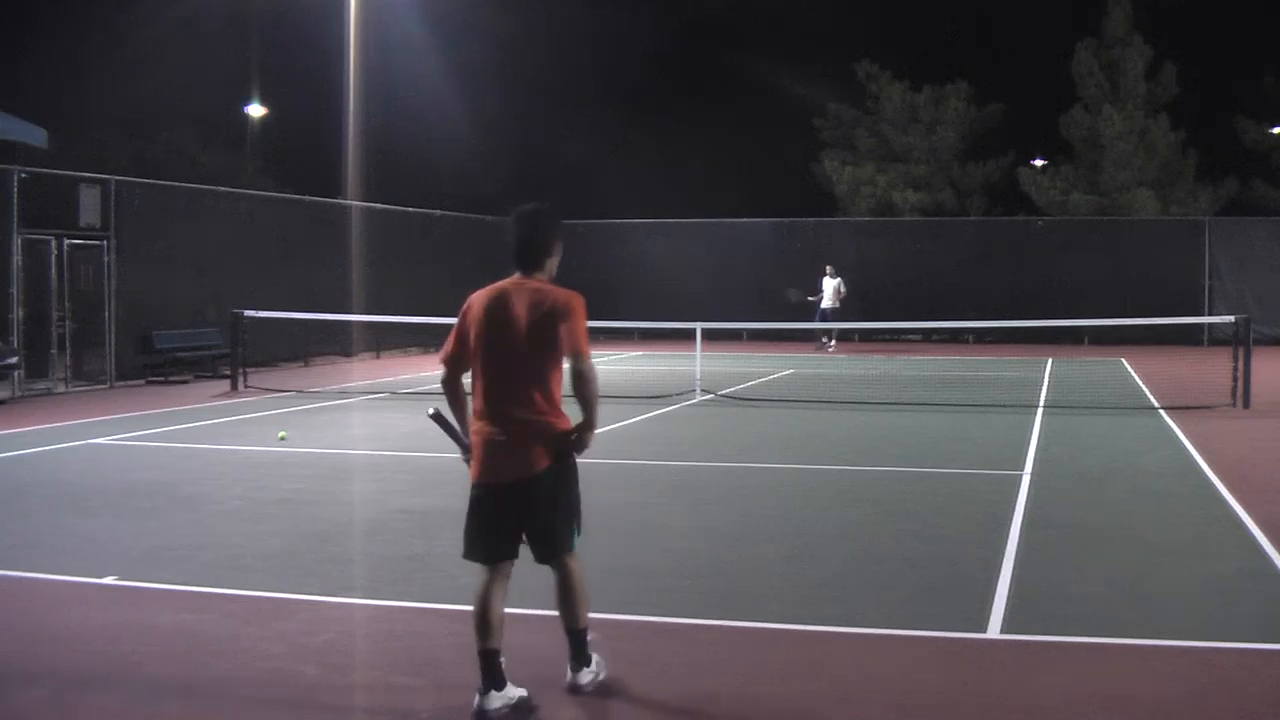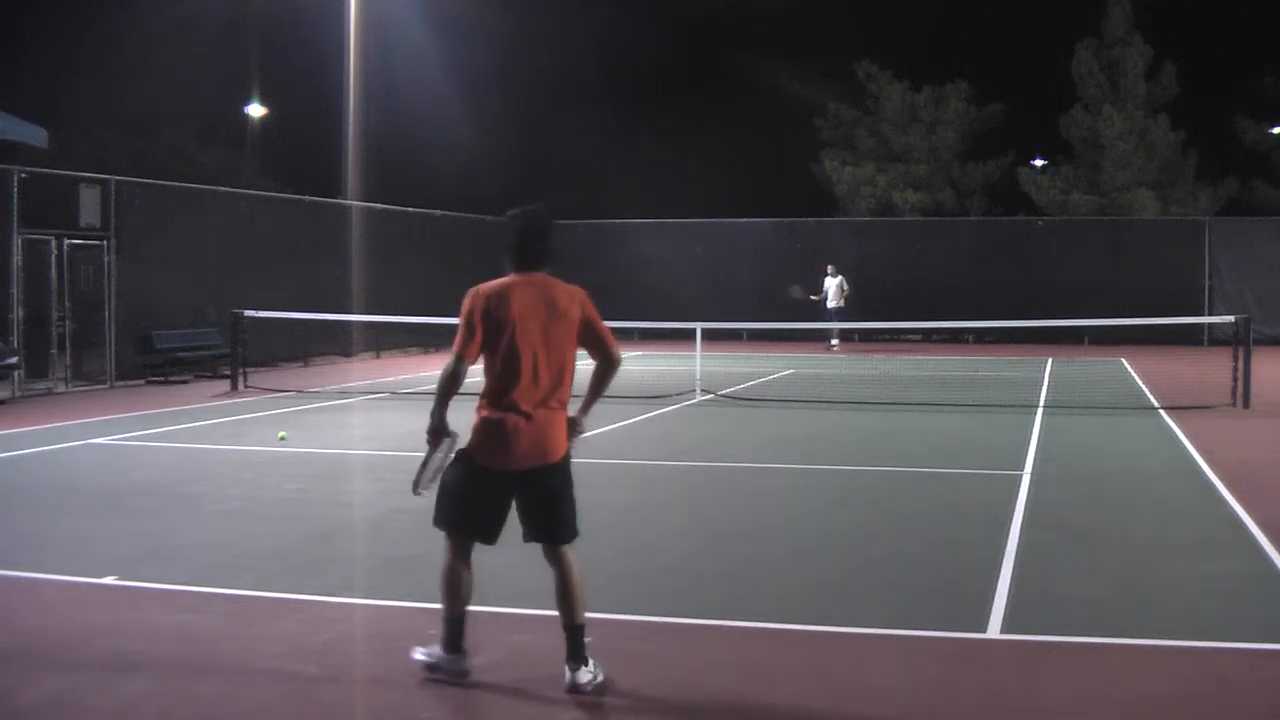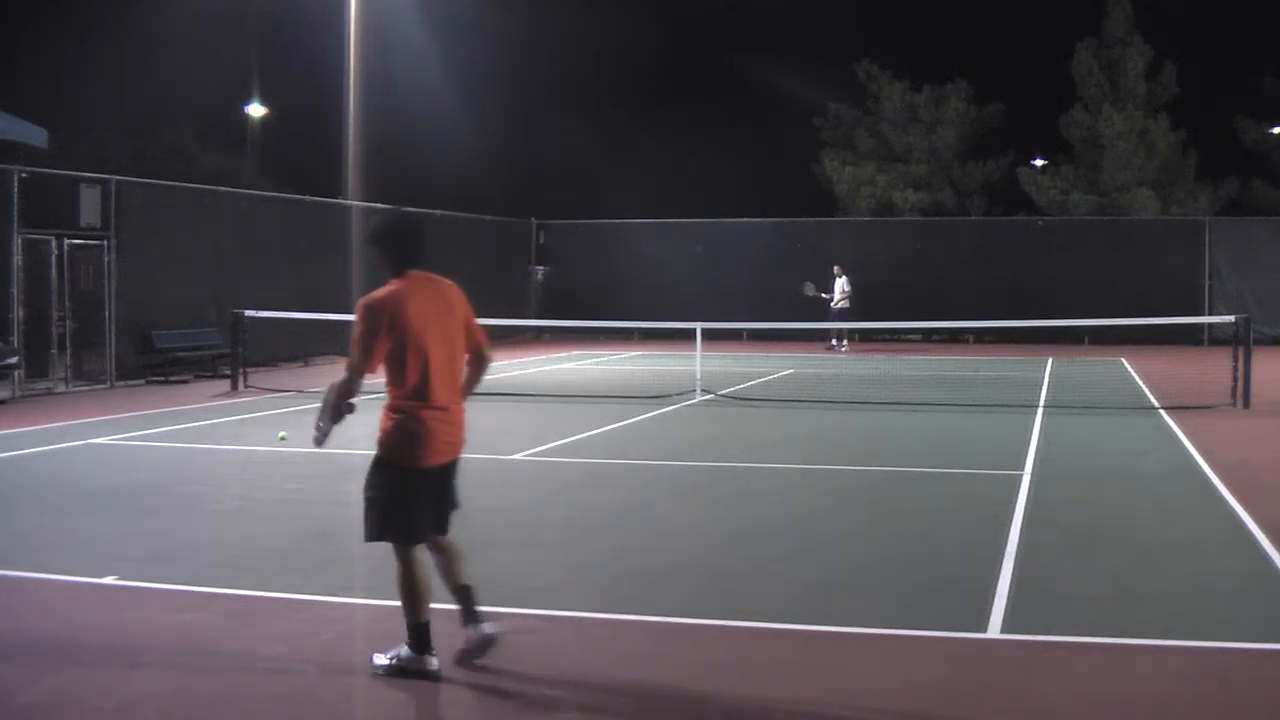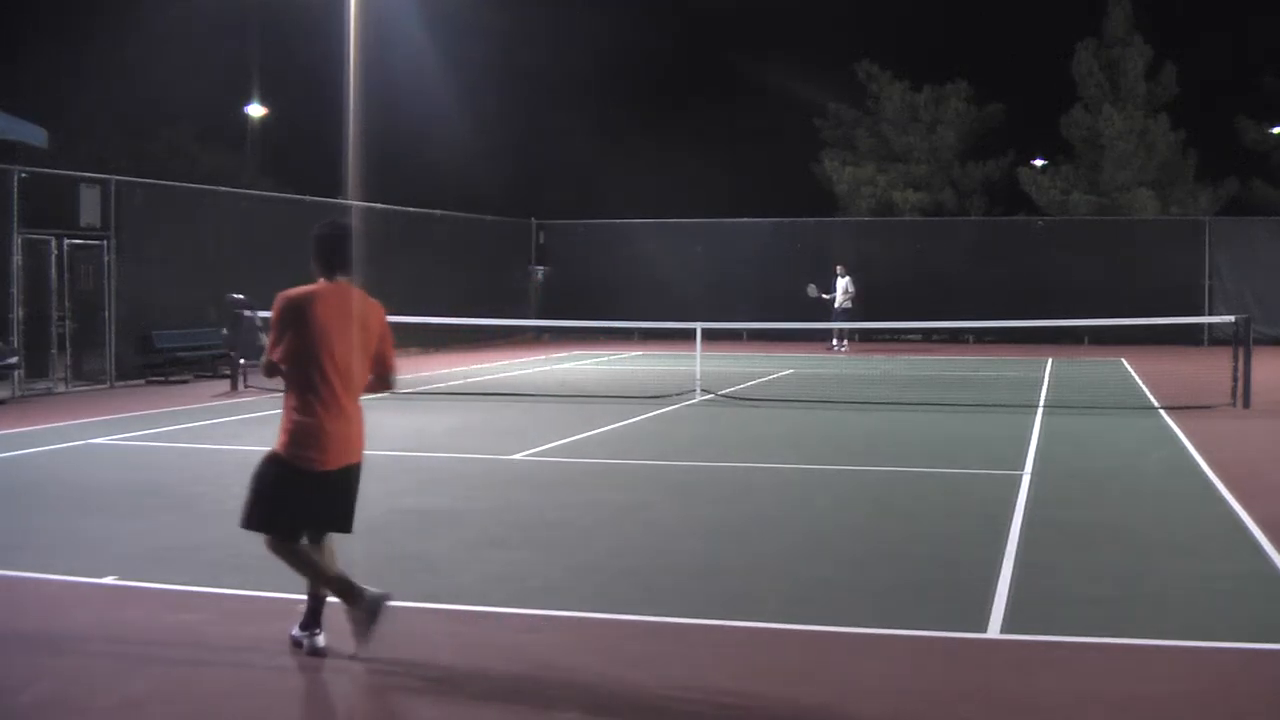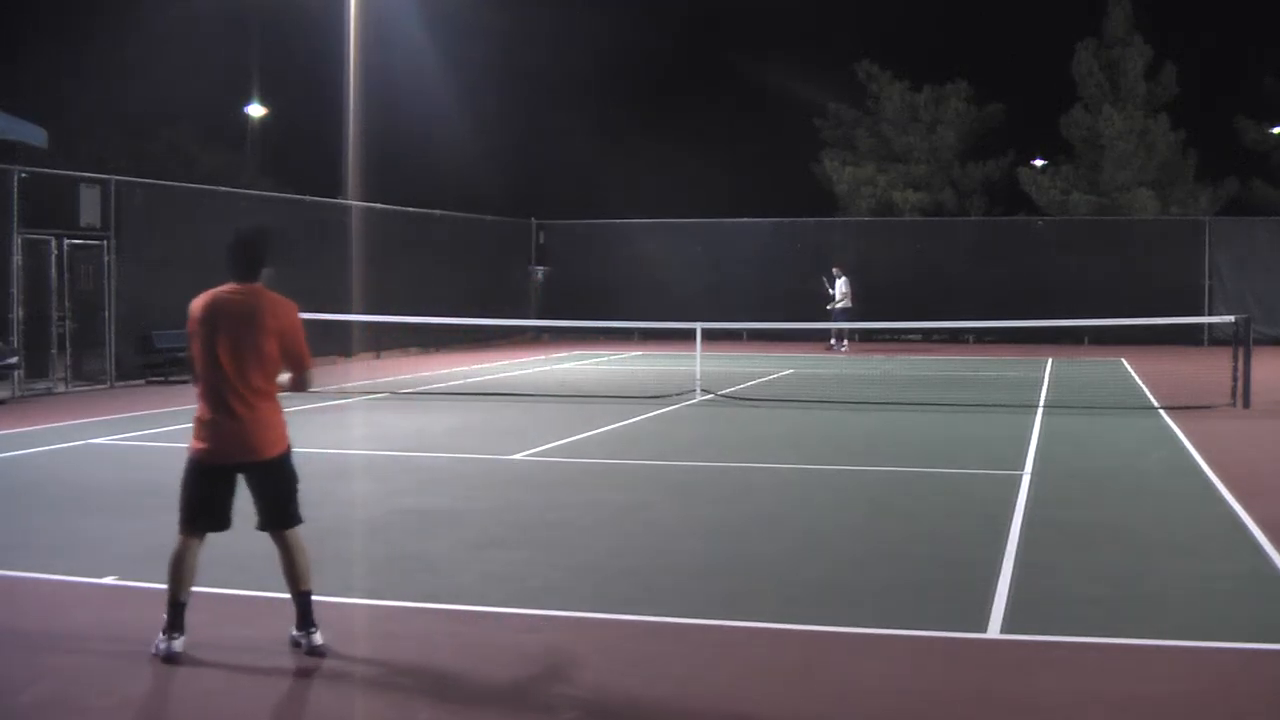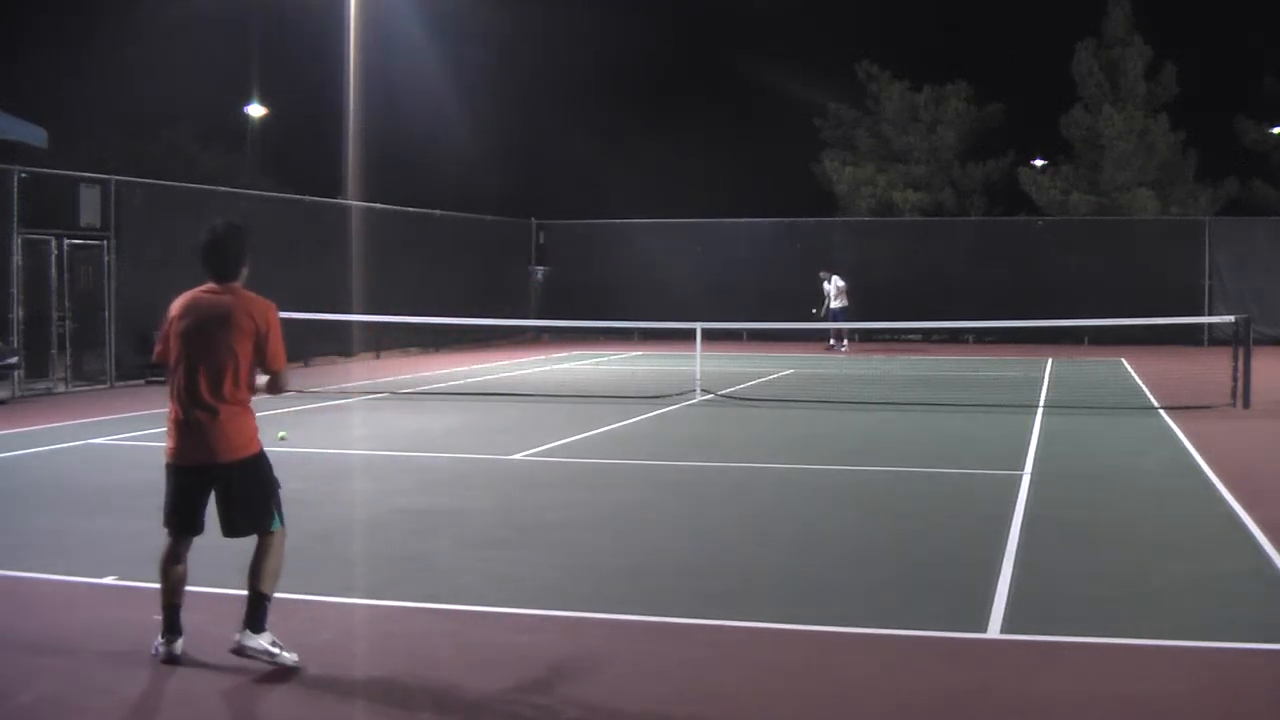
dt=0.5s
person 1, frame 1
left shoulder: (478, 302)
right shoulder: (563, 304)
left elbow: (450, 377)
right elbow: (583, 375)
left wrist: (469, 429)
right wrist: (586, 428)
left hip: (490, 453)
right hip: (544, 452)
left knee: (494, 570)
right knee: (565, 560)
right ankle: (581, 664)
person 1, frame 2
left shoulder: (484, 297)
right shoulder: (573, 299)
left elbow: (457, 369)
right elbow: (611, 360)
left wrist: (437, 418)
right wrist: (580, 414)
left hip: (492, 443)
right hip: (549, 445)
left knee: (457, 543)
right knee: (560, 552)
left ankle: (452, 651)
right ankle: (578, 663)
person 1, frame 3
left shoulder: (379, 304)
right shoulder: (451, 293)
left elbow: (353, 381)
right elbow: (481, 358)
left wrist: (330, 413)
left hip: (408, 440)
right hip: (449, 437)
left knee: (407, 545)
right knee: (437, 535)
left ankle: (420, 650)
right ankle: (474, 621)
person 1, frame 4
left shoulder: (294, 302)
right shoulder: (373, 310)
left elbow: (272, 367)
right elbow: (384, 381)
left wrist: (284, 362)
left hip: (303, 443)
right hip: (348, 444)
left knee: (281, 540)
right knee: (318, 536)
left ankle: (359, 596)
right ankle: (311, 627)
person 1, frame 5
left shoulder: (201, 306)
right shoulder: (281, 310)
left elbow: (198, 366)
right elbow: (303, 380)
left hip: (211, 440)
right hip: (266, 441)
left knee: (191, 535)
right knee: (286, 533)
left ankle: (172, 633)
right ankle: (307, 630)
person 1, frame 6
left shoulder: (180, 306)
right shoulder: (259, 311)
left elbow: (166, 366)
right elbow: (279, 383)
left hip: (184, 443)
right hip: (235, 444)
left knee: (178, 539)
right knee: (272, 533)
left ankle: (170, 637)
right ankle: (254, 631)
